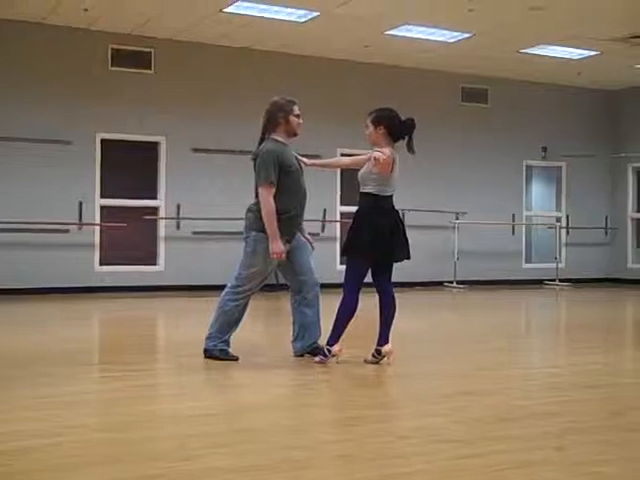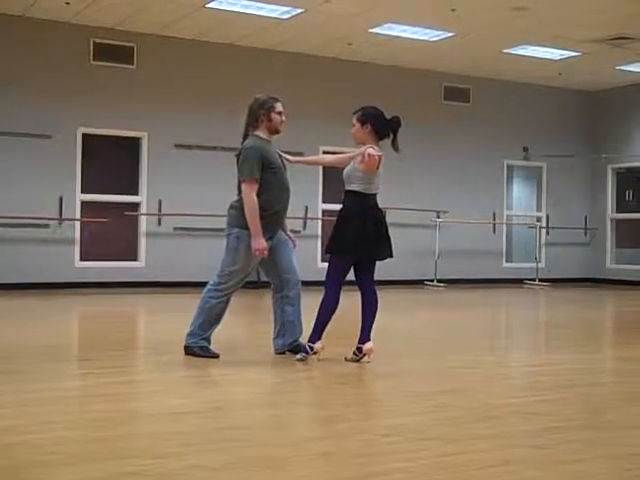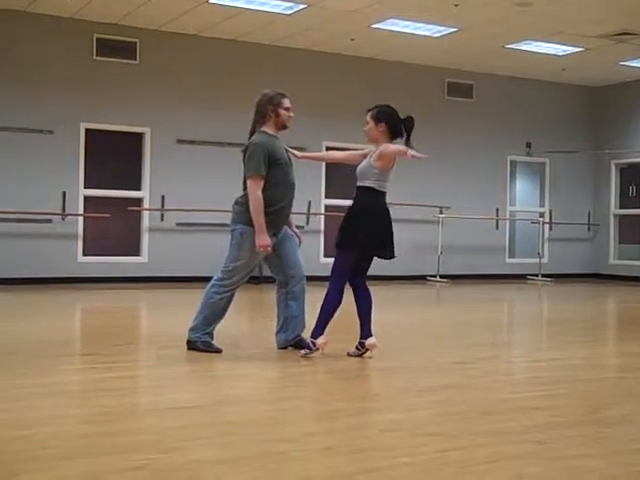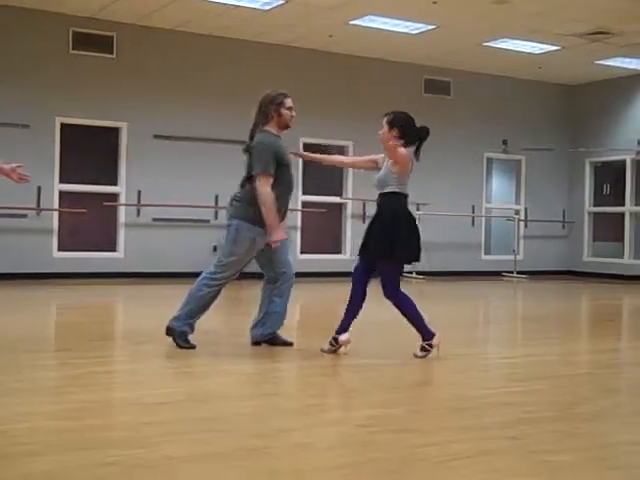
dt=1s
person 1, frame 1
left shoulder: (286, 150)
right shoulder: (269, 151)
right elbow: (266, 197)
left wrist: (301, 231)
right wrist: (274, 239)
left hip: (290, 235)
right hip: (265, 235)
left knee: (307, 286)
right knee: (241, 289)
left ankle: (307, 344)
right ankle: (215, 344)
person 1, frame 2
left shoulder: (269, 147)
right shoulder: (253, 148)
right elbow: (248, 194)
left wrist: (284, 229)
right wrist: (256, 236)
left hip: (273, 232)
right hip: (248, 231)
left knee: (289, 284)
right knee: (224, 286)
left ankle: (288, 341)
right ankle: (196, 340)
person 1, frame 3
left shoulder: (277, 143)
right shoulder: (259, 144)
right elbow: (253, 190)
left wrist: (290, 226)
right wrist: (260, 232)
left hip: (278, 228)
right hip: (252, 227)
left knee: (293, 278)
right knee: (227, 281)
left ankle: (290, 335)
right ankle: (198, 335)
person 1, frame 4
left shoulder: (274, 143)
right shoulder: (266, 143)
right elbow: (263, 188)
left wrist: (277, 225)
right wrist: (275, 228)
left hip: (266, 224)
right hip: (249, 221)
left knee: (282, 275)
right knee: (218, 275)
left ankle: (265, 331)
right ankle: (180, 326)
person 2, frame 1
left shoulder: (385, 155)
right shoulder: (379, 156)
left elbow: (382, 166)
right elbow: (345, 162)
left wrist: (378, 161)
right wrist: (311, 162)
left hip: (372, 223)
right hip: (383, 224)
left knee: (351, 287)
right knee: (383, 286)
left ankle: (332, 344)
right ankle: (383, 344)
person 2, frame 2
left shoulder: (369, 154)
right shoulder: (362, 155)
left elbow: (371, 158)
right elbow: (328, 159)
left wrist: (369, 153)
right wrist: (295, 159)
left hip: (355, 221)
right hip: (367, 222)
left knee: (333, 284)
right knee: (366, 283)
left ankle: (314, 341)
right ankle: (364, 341)
person 2, frame 3
left shoulder: (385, 151)
right shoulder: (372, 153)
left elbow: (395, 148)
right elbow: (338, 155)
left wrist: (407, 151)
right wrist: (303, 155)
left hip: (366, 217)
right hip: (371, 218)
left knee: (338, 278)
right knee: (356, 279)
left ankle: (317, 336)
right ankle: (366, 337)
person 2, frame 4
left shoulder: (402, 156)
right shoulder: (384, 159)
left elbow: (397, 153)
right elbow: (347, 161)
left wrist: (392, 149)
right wrist: (312, 157)
left hip: (395, 224)
right hip: (386, 222)
left knee: (390, 287)
right knee: (360, 276)
left ankle: (428, 336)
right ankle: (341, 333)
